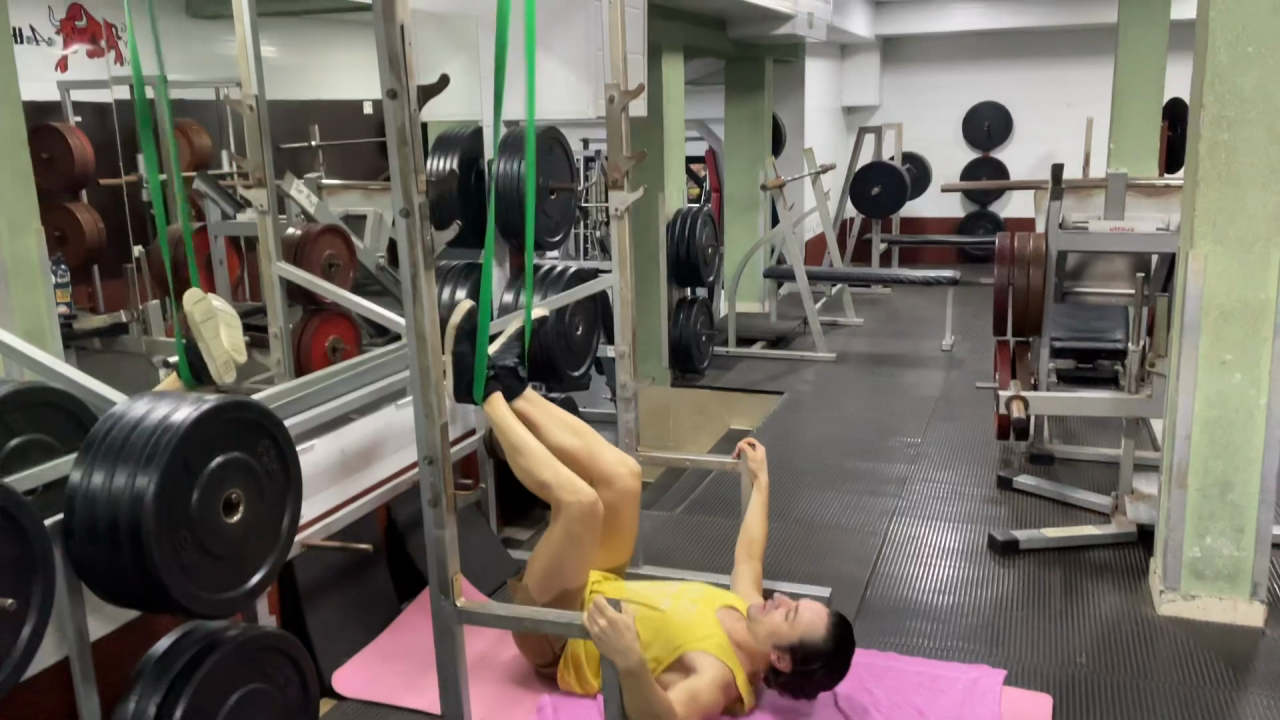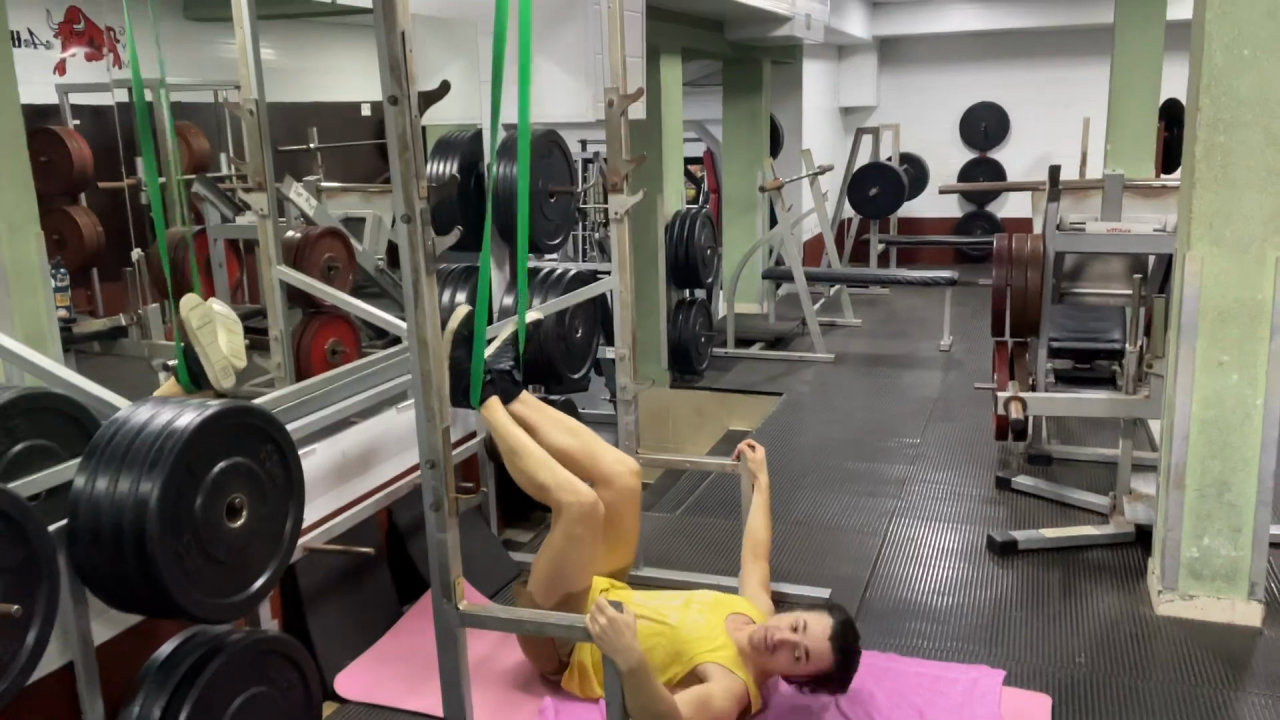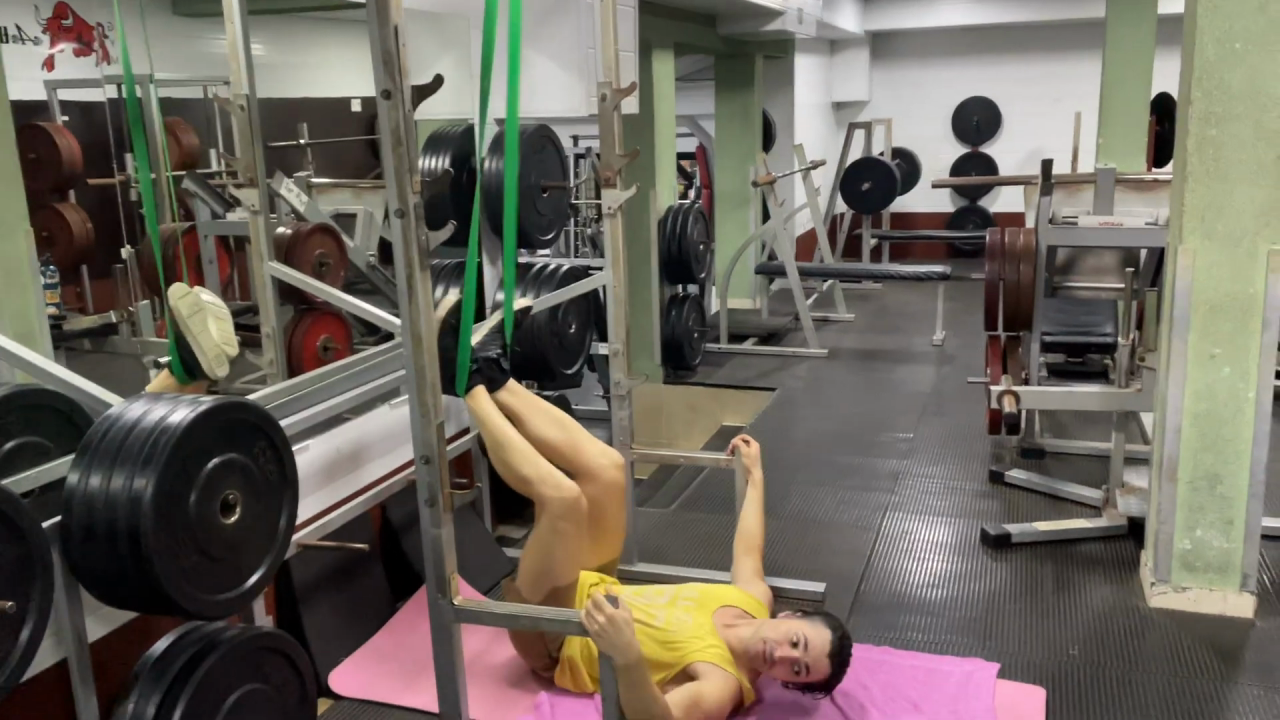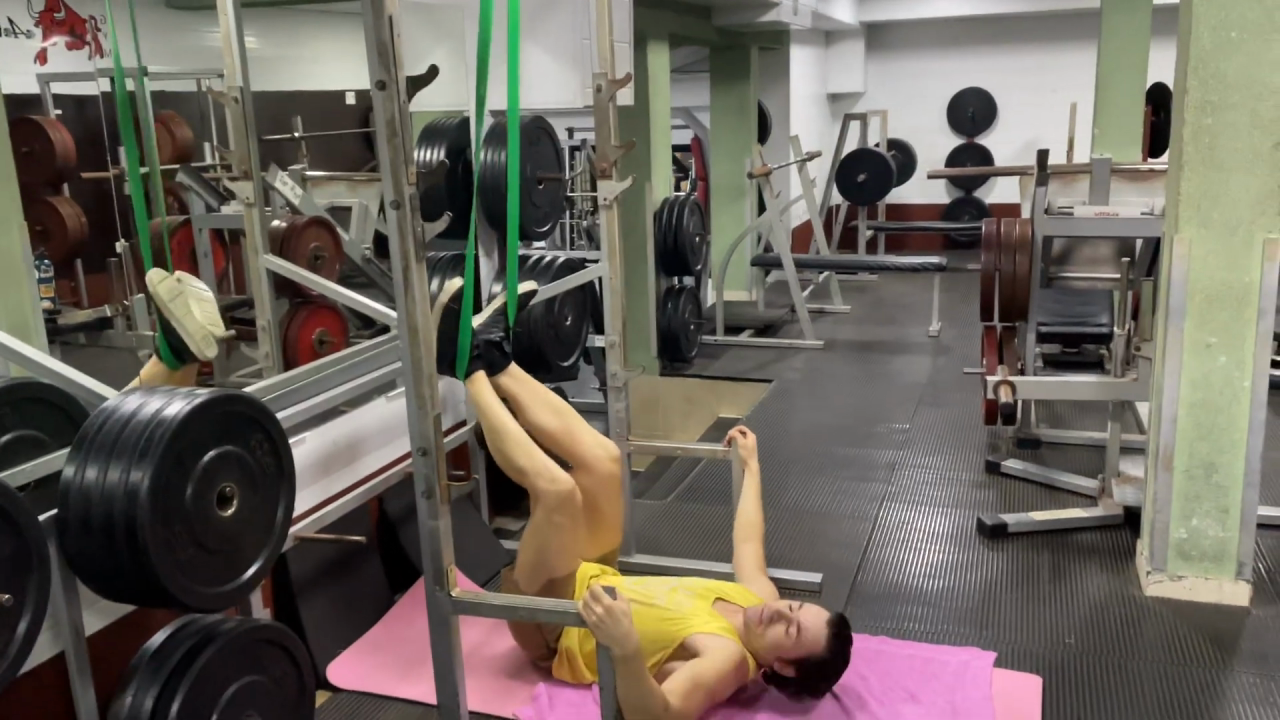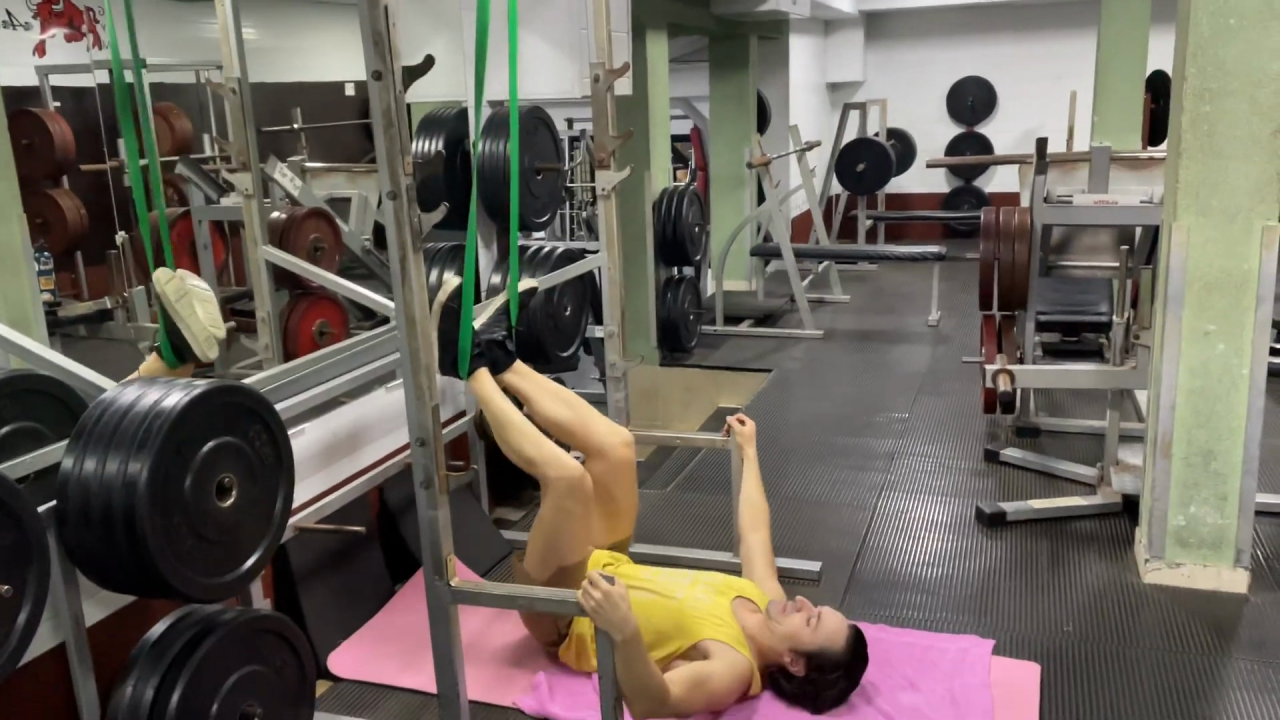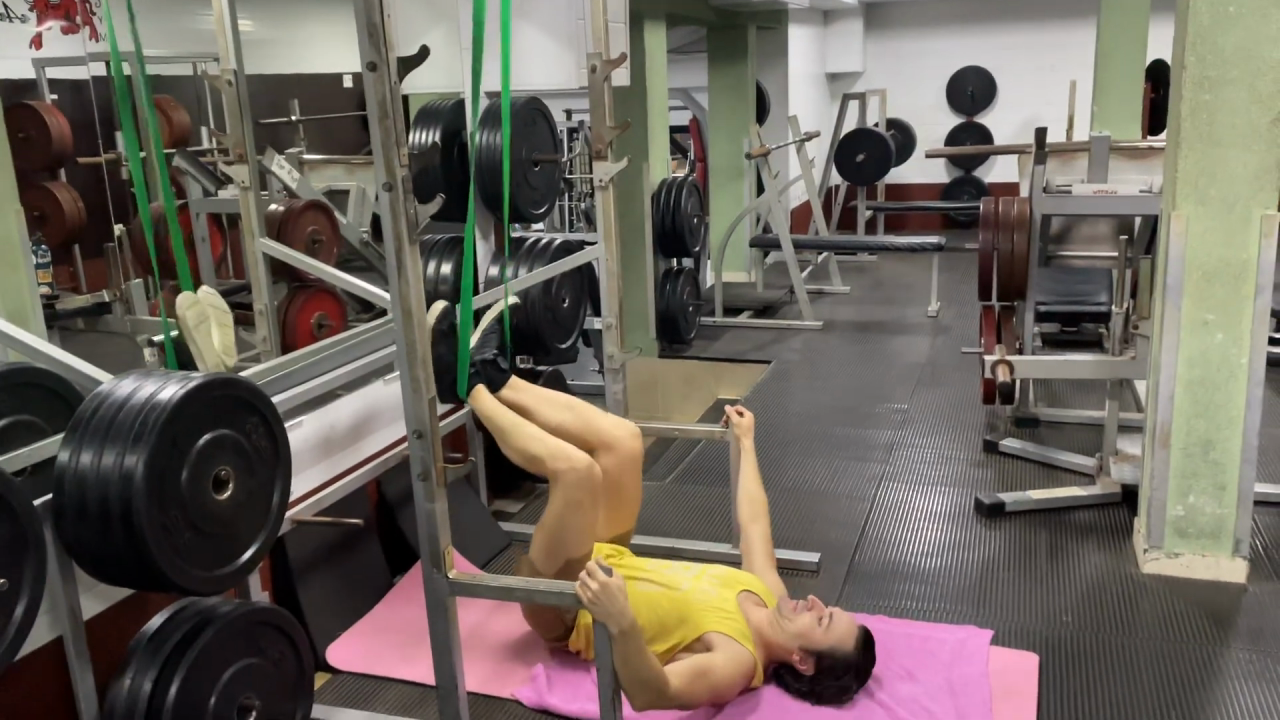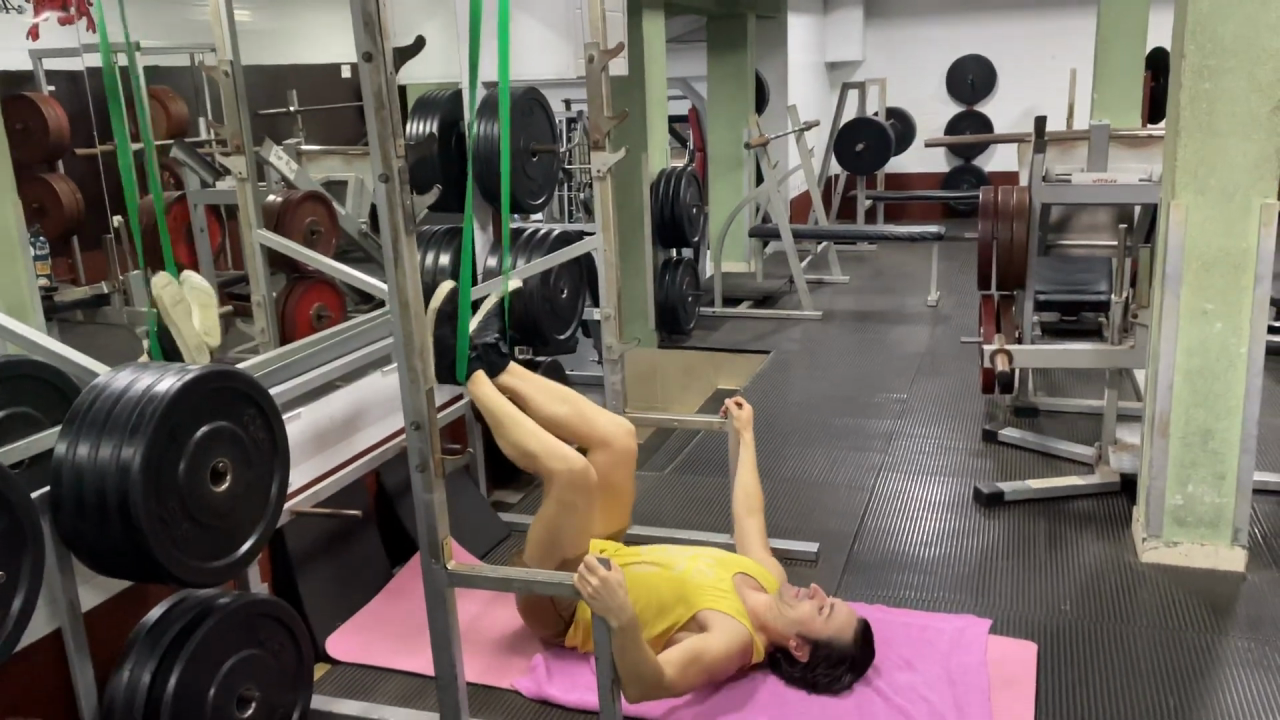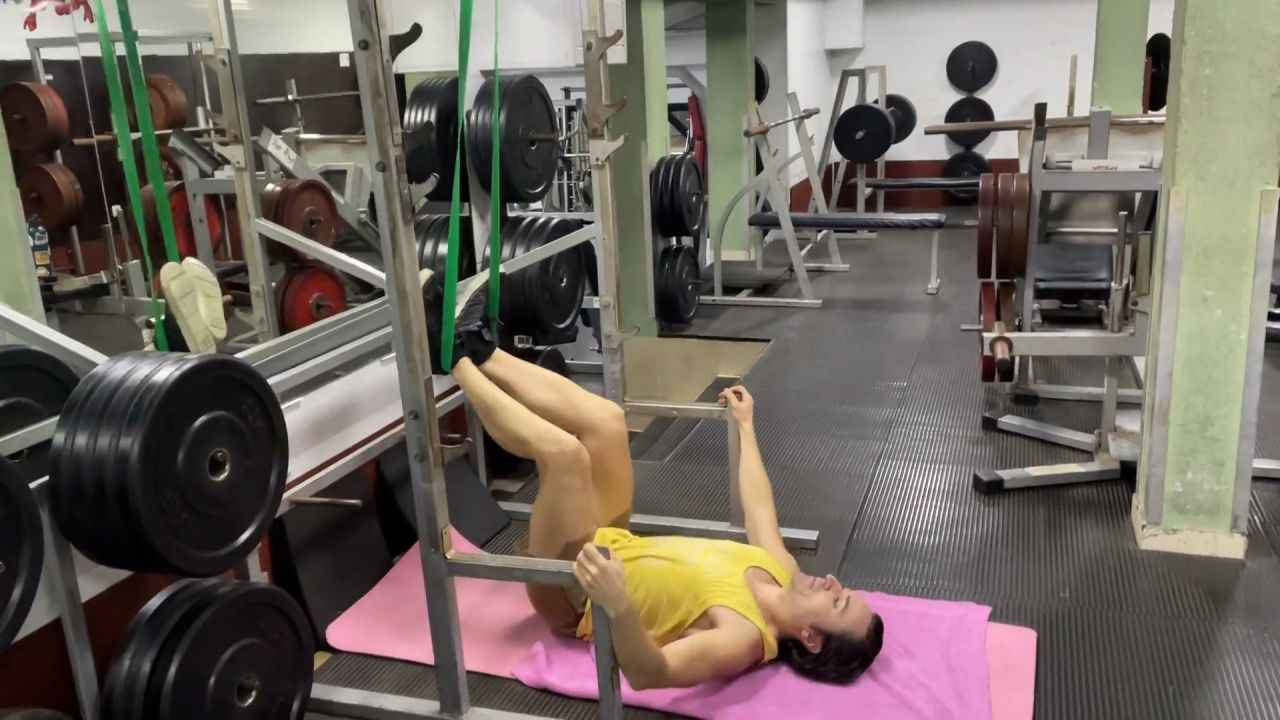
dt=0.2s
person 1, frame 1
left shoulder: (719, 676)
right shoulder: (745, 613)
right elbow: (749, 557)
left wrist: (630, 661)
right wrist: (761, 479)
left hip: (556, 640)
right hip: (595, 591)
left knee: (580, 500)
right knee: (623, 475)
left ankle: (488, 390)
right ankle: (509, 384)
person 1, frame 2
right shoulder: (759, 617)
right elbow: (755, 561)
left wrist: (629, 660)
right wrist: (761, 482)
left hip: (561, 646)
right hip: (601, 596)
left knee: (579, 502)
right knee: (622, 476)
left ankle: (484, 394)
right ankle: (505, 387)
person 1, frame 3
left shoulder: (723, 685)
right shoulder: (754, 604)
right elbow: (748, 554)
left wrist: (627, 655)
right wrist: (756, 476)
left hip: (554, 642)
right hip: (590, 591)
left knee: (562, 495)
right knee: (606, 467)
left ankle: (471, 384)
right ankle: (491, 378)
person 1, frame 4
left shoulder: (727, 659)
right shoulder: (759, 598)
right elbow: (748, 543)
left wrist: (625, 646)
right wrist: (752, 467)
left hip: (555, 633)
right hip: (588, 582)
left knee: (556, 488)
right knee: (602, 460)
left ankle: (472, 369)
right ankle: (492, 360)
person 1, frame 5
left shoulder: (734, 667)
right shoulder: (768, 603)
right elbow: (755, 533)
left wrist: (623, 631)
right wrist: (749, 453)
left hip: (564, 618)
right hip: (601, 569)
left knee: (566, 476)
right knee: (616, 446)
left ankle: (476, 367)
right ankle: (497, 357)
person 1, frame 6
left shoulder: (739, 660)
right shoulder: (771, 599)
left elbow: (649, 695)
right elbow: (755, 527)
left wrist: (621, 623)
right wrist: (746, 444)
left hip: (565, 610)
right hip: (603, 564)
left knee: (576, 469)
right knee: (622, 439)
left ankle: (469, 384)
right ankle: (492, 377)
person 1, frame 7
left shoulder: (735, 640)
right shoulder: (768, 580)
left elbow: (644, 686)
right elbow: (749, 518)
left wrist: (621, 618)
right wrist: (746, 437)
left hip: (562, 606)
right hip: (595, 558)
left knee: (570, 469)
right knee: (616, 436)
left ankle: (469, 369)
right ankle: (491, 362)
person 1, frame 8
left shoulder: (746, 635)
right shoulder: (780, 570)
left elbow: (648, 674)
right elbow: (760, 507)
left wrist: (619, 607)
right wrist: (746, 427)
left hip: (572, 596)
right hip: (605, 545)
left knee: (562, 451)
right knee: (605, 420)
left ankle: (458, 357)
right ankle: (478, 350)
